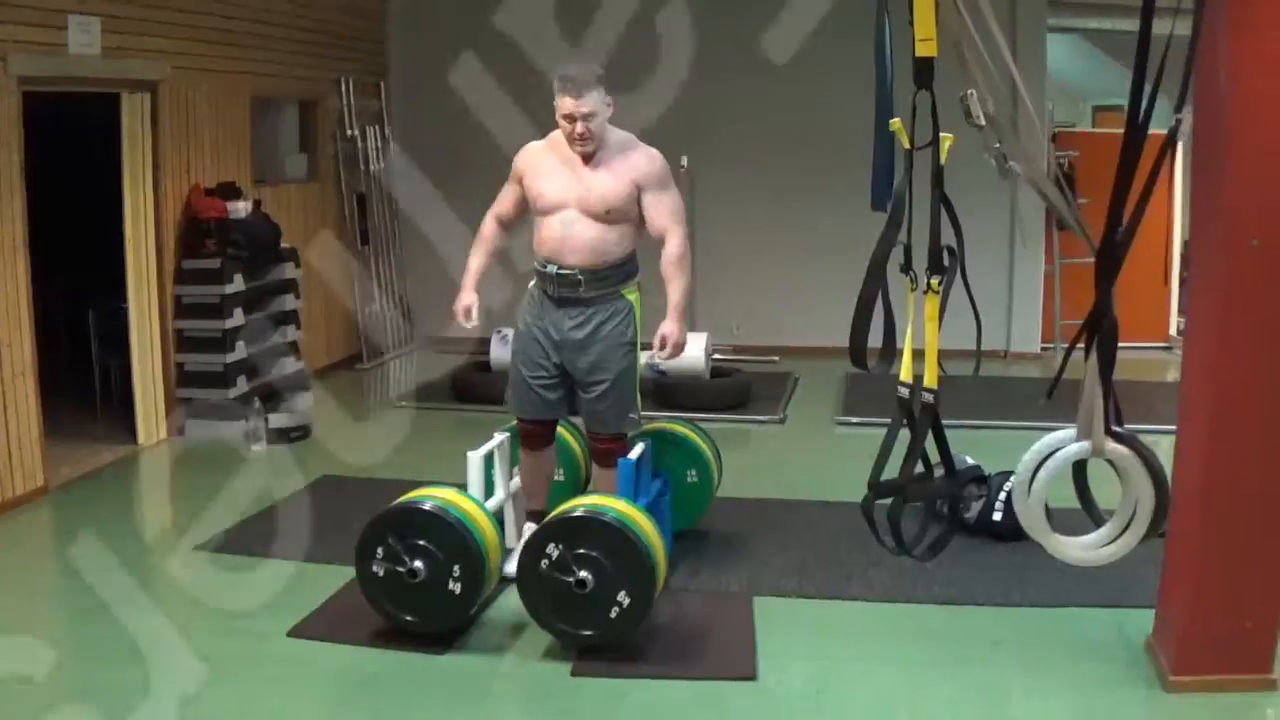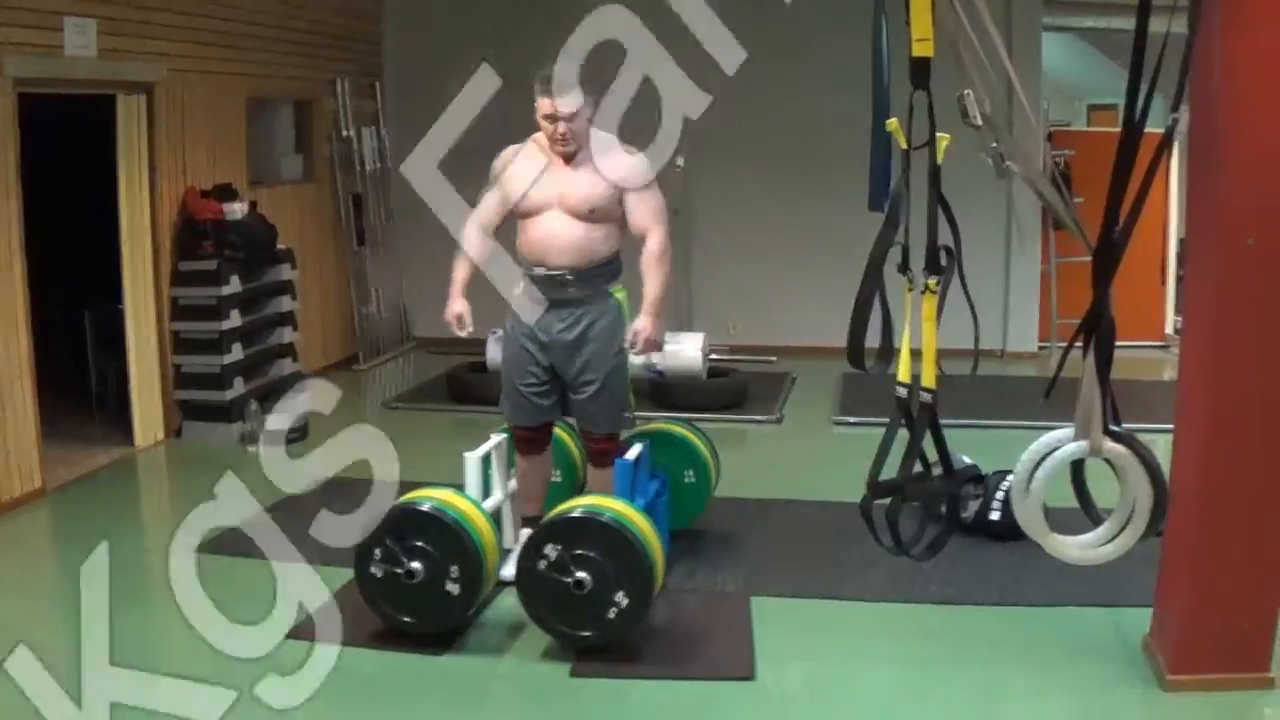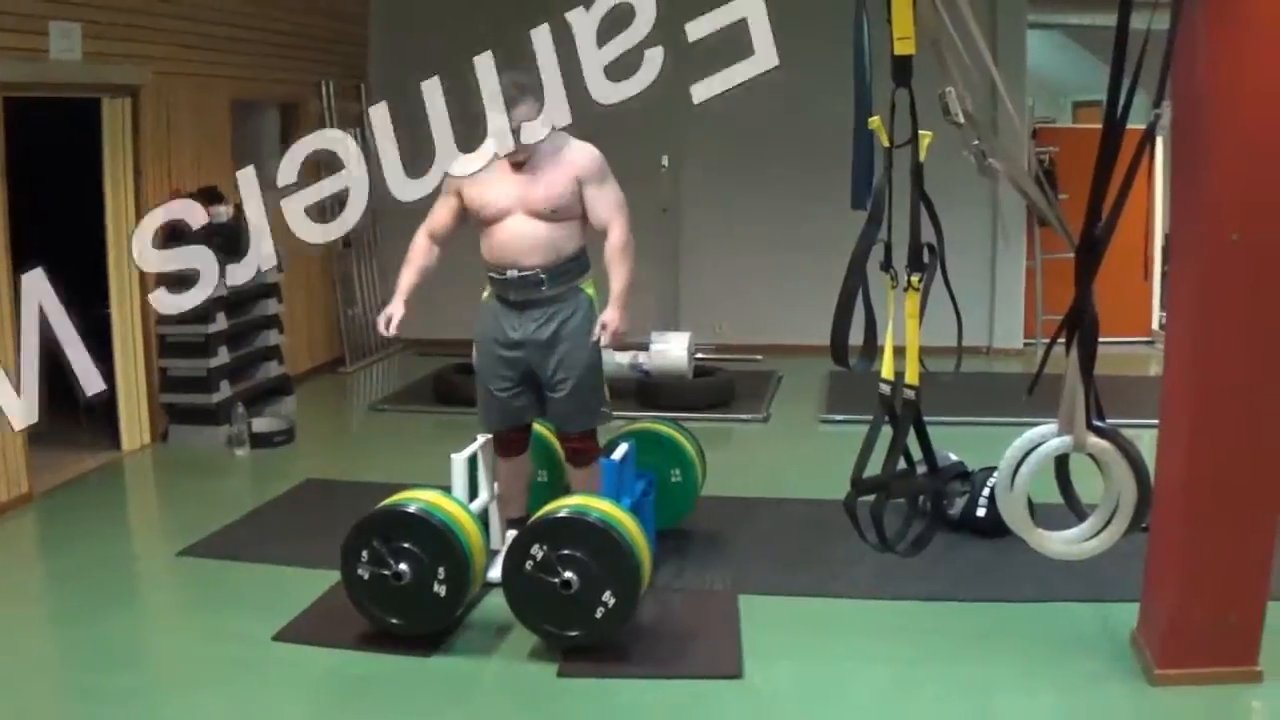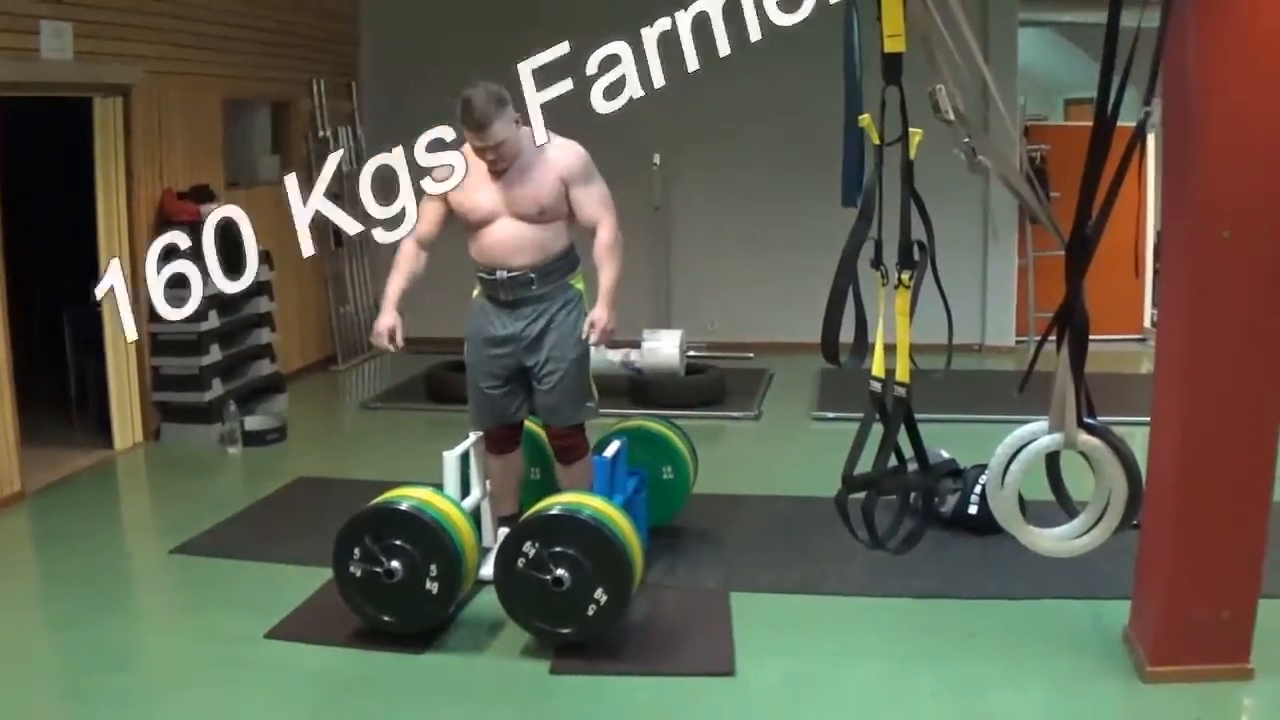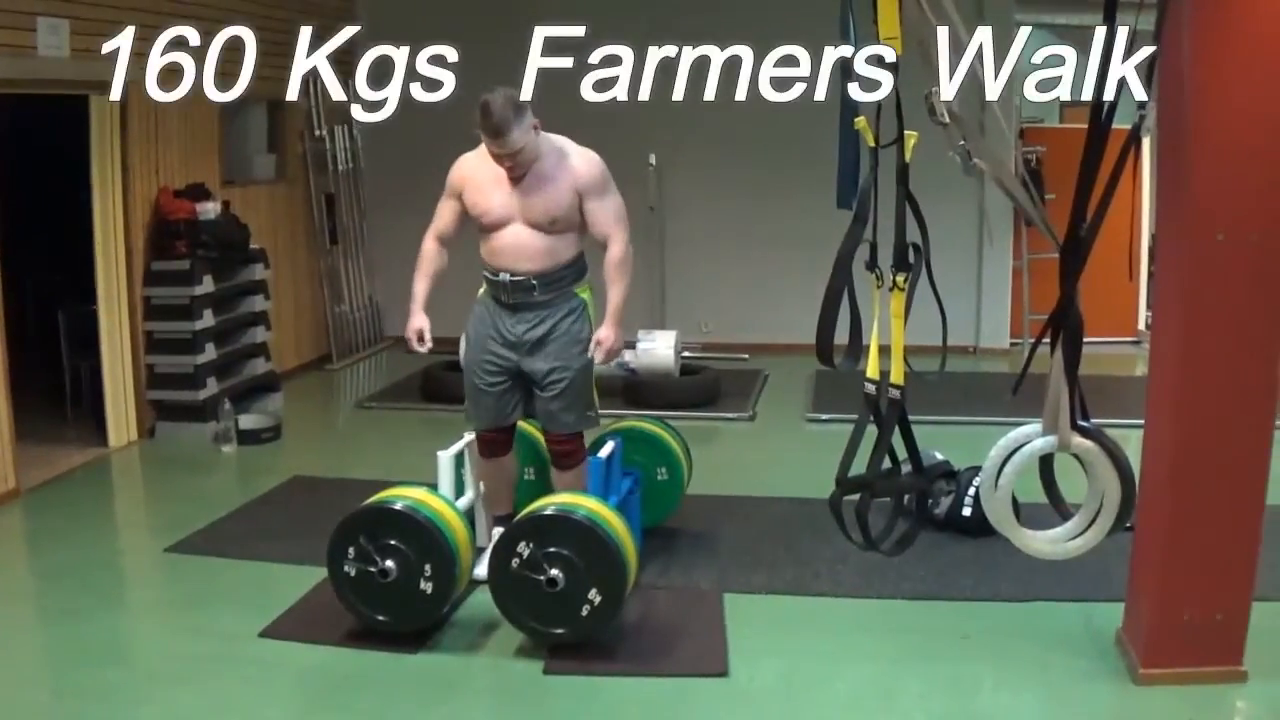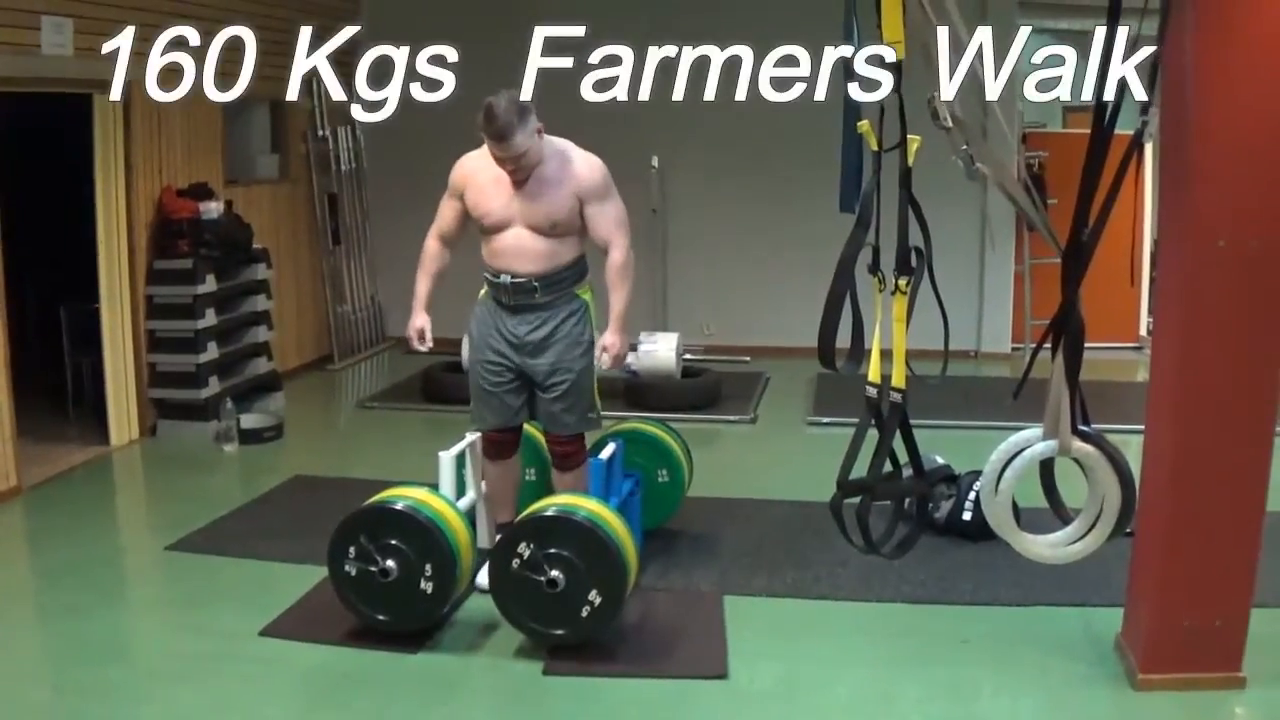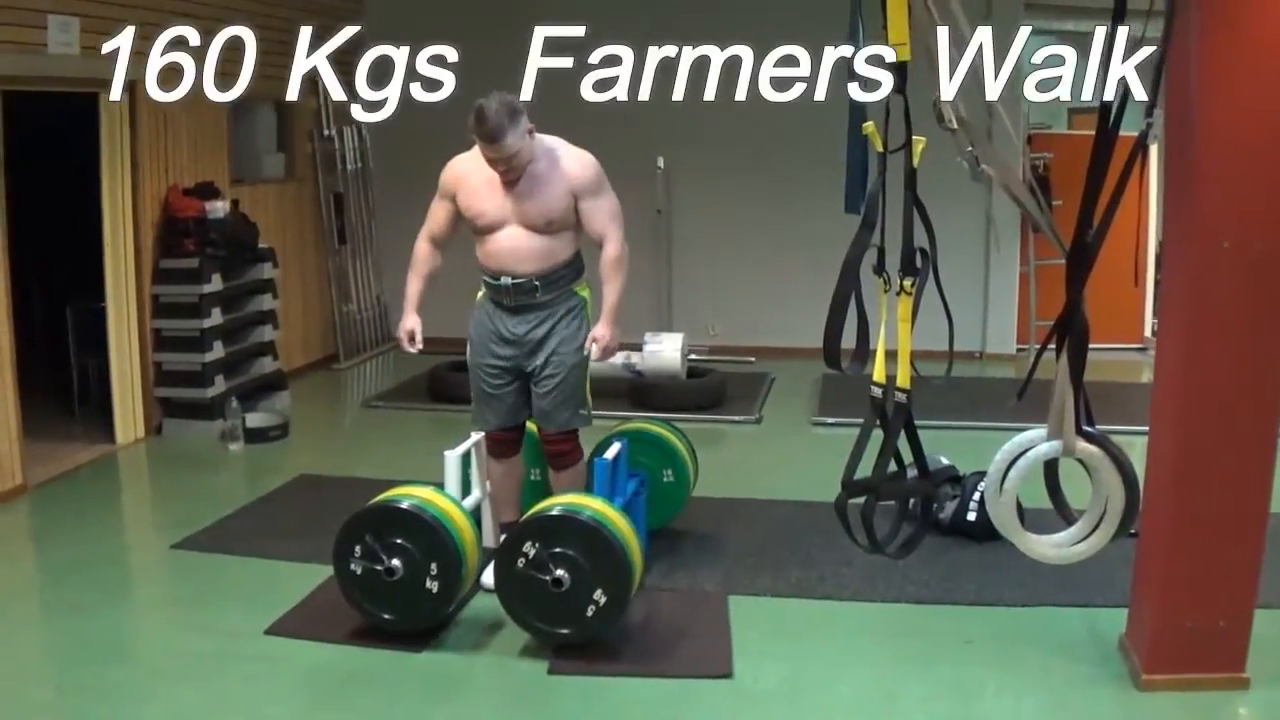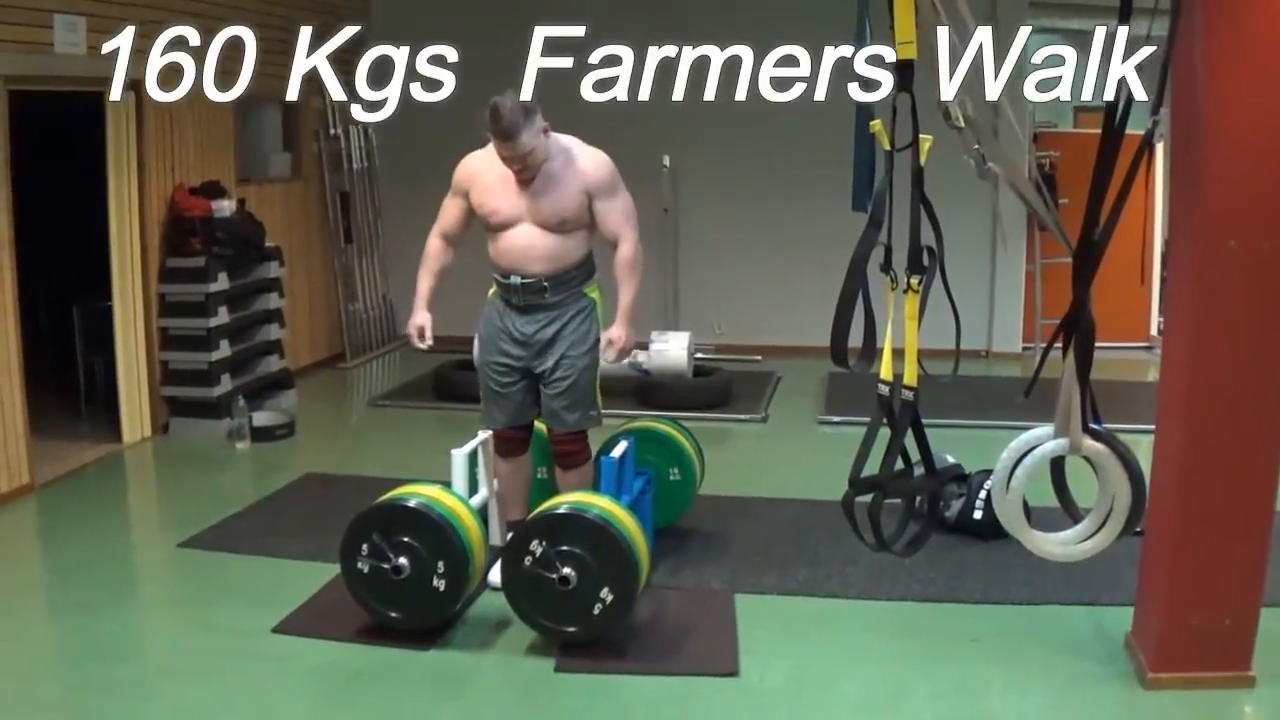
dt=0.3s
person 1, frame 1
left shoulder: (643, 162)
right shoulder: (532, 158)
left elbow: (673, 239)
right elbow: (497, 220)
left wrist: (675, 314)
right wrist: (469, 284)
left hip: (606, 307)
right hip: (542, 303)
left knee: (607, 433)
right knee: (532, 424)
right ankle: (534, 529)
person 1, frame 2
left shoulder: (623, 163)
right shoulder: (513, 162)
left elbow: (654, 238)
right elbow: (480, 226)
left wrist: (650, 310)
right wrist: (458, 291)
left hip: (595, 306)
left knee: (599, 434)
right knee: (526, 429)
right ankle: (529, 534)
person 1, frame 3
left shoulder: (580, 159)
right shoulder: (466, 171)
left elbow: (616, 231)
right elbow: (431, 236)
left wrist: (616, 303)
right wrist: (400, 296)
left hip: (565, 305)
right hip: (500, 310)
left knee: (576, 431)
right knee: (507, 431)
right ankle: (515, 536)
person 1, frame 4
left shoulder: (564, 157)
right shoulder: (450, 174)
left elbow: (605, 227)
right elbow: (416, 242)
left wrist: (604, 302)
right wrist: (389, 306)
left hip: (556, 304)
right hip: (491, 309)
left knee: (565, 428)
right knee: (498, 433)
right ankle: (506, 536)
person 1, frame 5
left shoulder: (582, 167)
right shoulder: (466, 171)
left elbow: (616, 243)
right elbow: (437, 241)
left wrist: (611, 319)
right wrist: (418, 307)
left hip: (560, 309)
right hip: (493, 309)
left knee: (563, 436)
right knee: (491, 430)
right ankle: (501, 533)
person 1, frame 6
left shoulder: (583, 171)
right shoulder: (468, 171)
left elbow: (617, 248)
right elbow: (439, 239)
left wrist: (615, 325)
right wrist: (420, 306)
left hip: (560, 311)
right hip: (495, 311)
left knee: (564, 438)
right knee: (497, 435)
person 1, frame 7
left shoulder: (576, 167)
right shoulder: (459, 173)
left elbow: (612, 242)
right elbow: (430, 241)
left wrist: (608, 316)
right wrist: (411, 307)
left hip: (559, 309)
right hip: (494, 311)
left knee: (559, 434)
right knee: (500, 433)
right ankle: (509, 542)
person 1, frame 8
left shoulder: (591, 167)
right shoulder: (473, 170)
left elbow: (627, 242)
right elbow: (442, 238)
left wrist: (624, 317)
right wrist: (421, 303)
left hip: (569, 309)
right hip: (504, 310)
left knee: (567, 434)
right knee: (508, 433)
right ankle: (516, 541)
